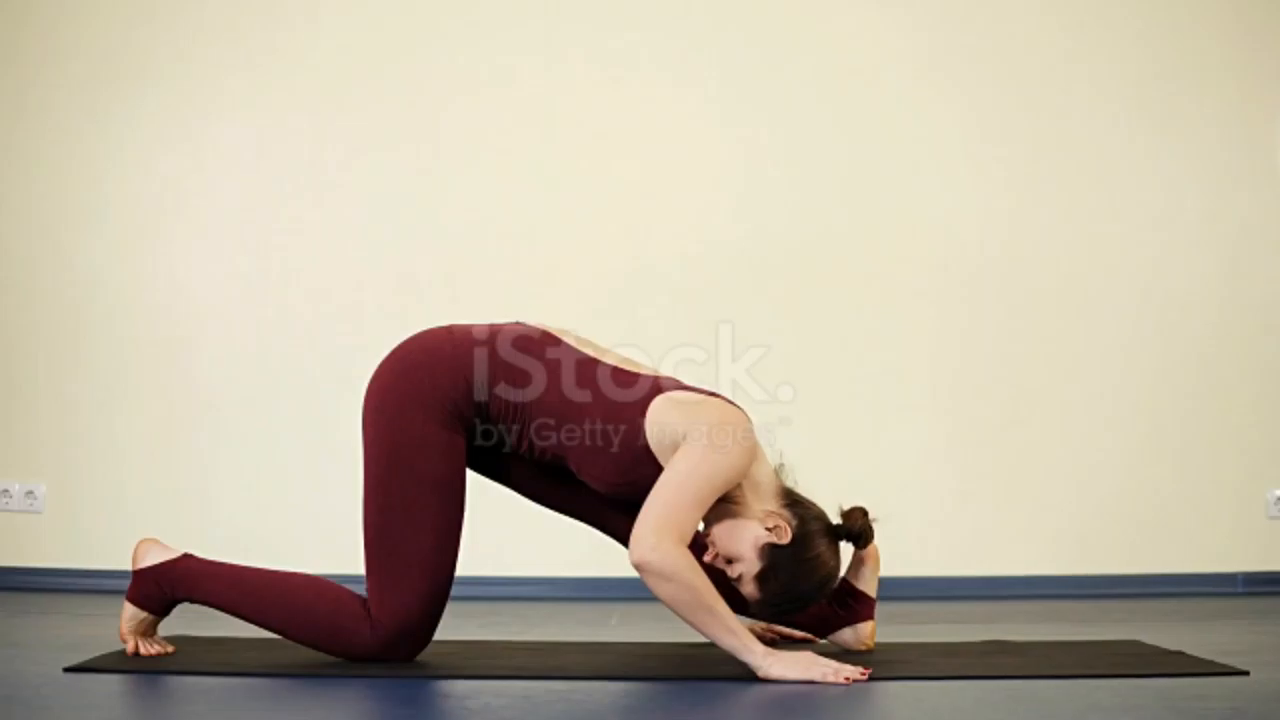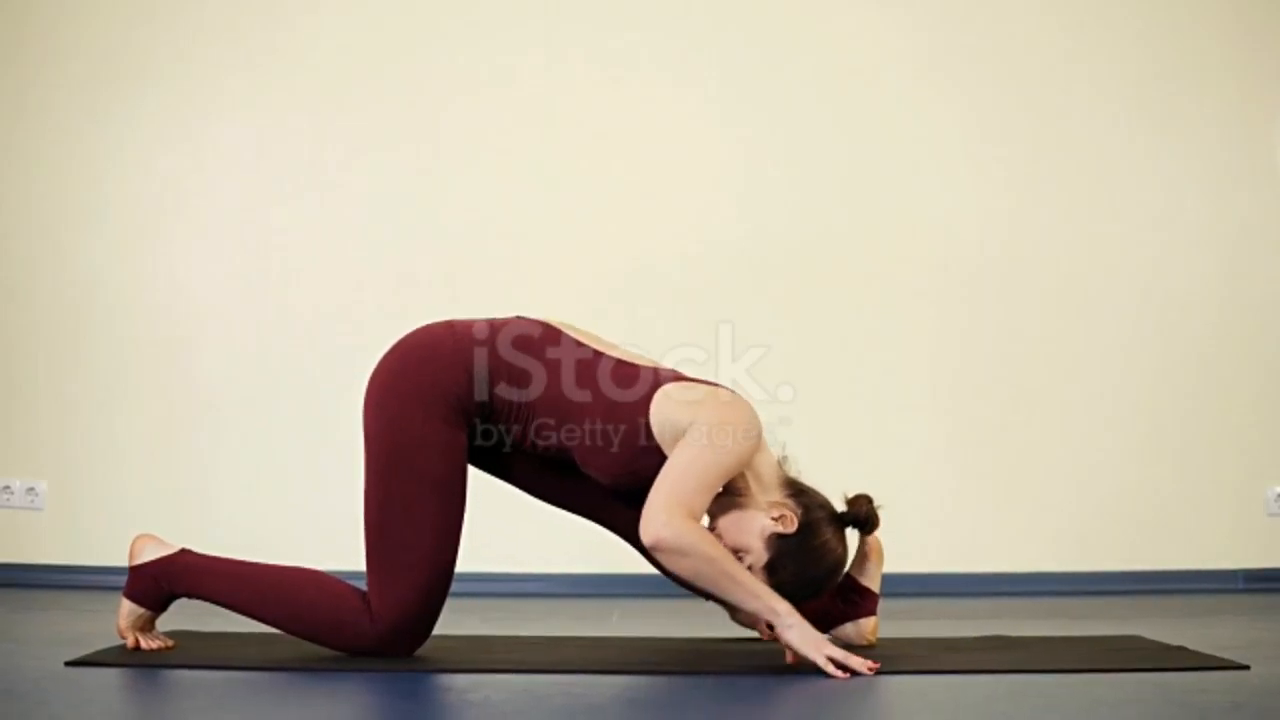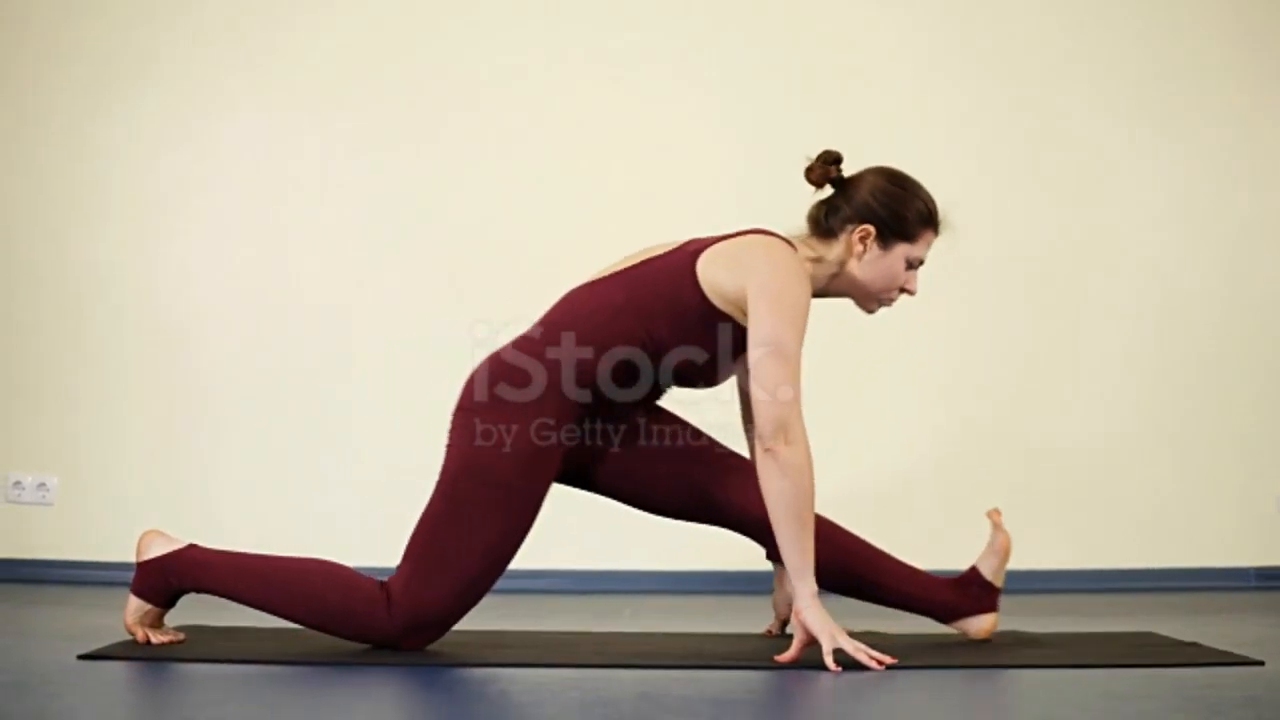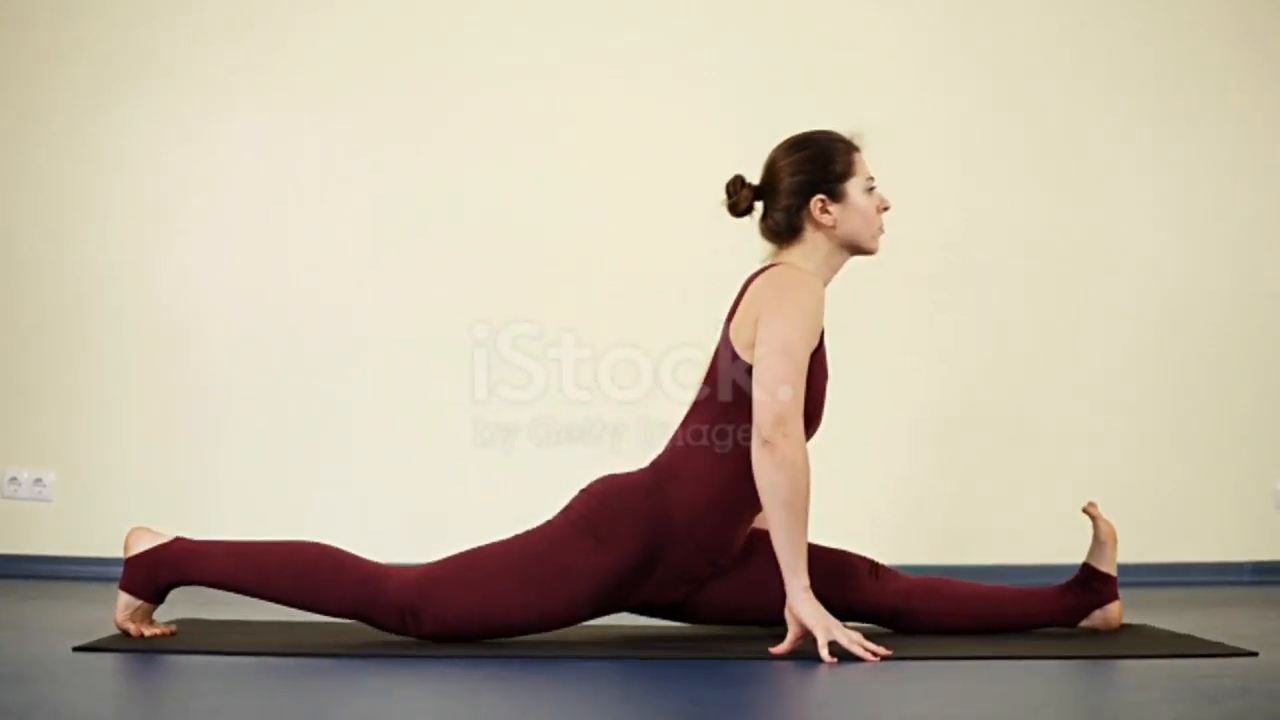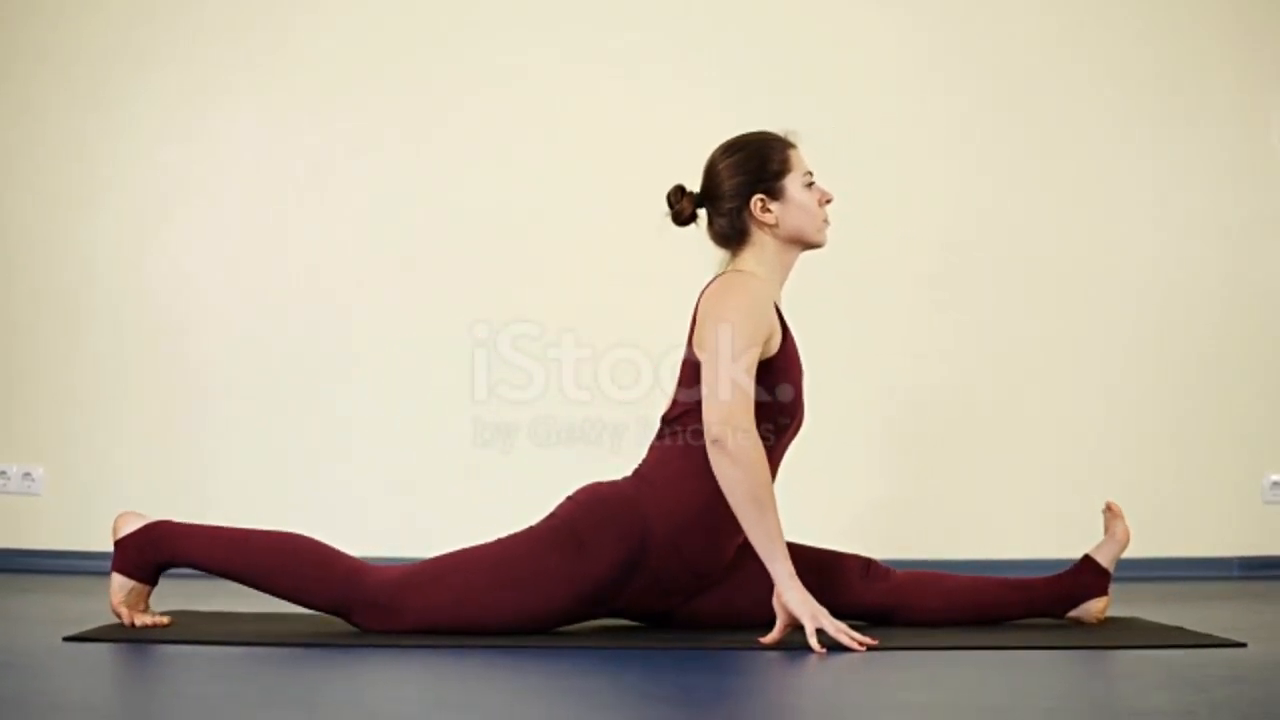
dt=1s
person 1, frame 1
left shoulder: (709, 458)
right shoulder: (727, 443)
left elbow: (665, 545)
right elbow: (653, 553)
right wrist: (759, 654)
left hip: (482, 395)
right hip: (431, 386)
right knee: (391, 633)
right ankle: (167, 574)
person 1, frame 2
left shoulder: (726, 454)
right shoulder: (733, 431)
left elbow: (662, 528)
right elbow: (666, 534)
right wrist: (778, 611)
left hip: (484, 389)
right hip: (430, 383)
right knee: (391, 628)
right ankle: (165, 571)
person 1, frame 3
left shoulder: (769, 272)
right shoulder: (779, 272)
left elbow: (762, 444)
right elbow: (781, 440)
left wrist: (791, 565)
right wrist: (810, 598)
left hip: (583, 411)
right hip: (521, 413)
left knee: (749, 499)
right knee: (403, 620)
left ankle: (956, 603)
right ankle: (175, 565)
person 1, frame 4
left shoulder: (782, 287)
right shoulder: (793, 289)
right elbow: (775, 439)
left wrist: (779, 575)
right wrist: (800, 595)
left hip: (689, 553)
right hip: (628, 538)
left knee: (885, 596)
right knee: (401, 600)
person 1, frame 5
left shoulder: (750, 302)
right shoulder: (744, 292)
right elbow: (727, 432)
left wrist: (779, 572)
right wrist: (785, 578)
left hip: (675, 569)
right hip: (616, 544)
left knee: (869, 590)
right knee: (378, 598)
